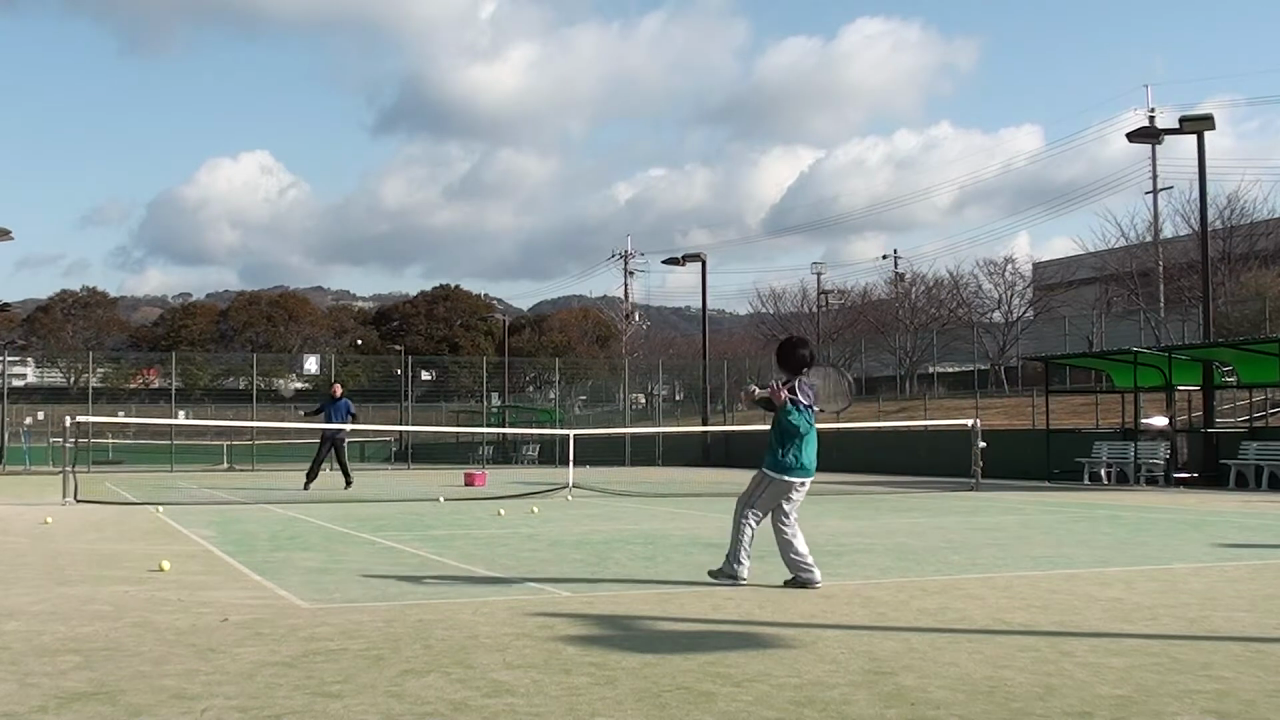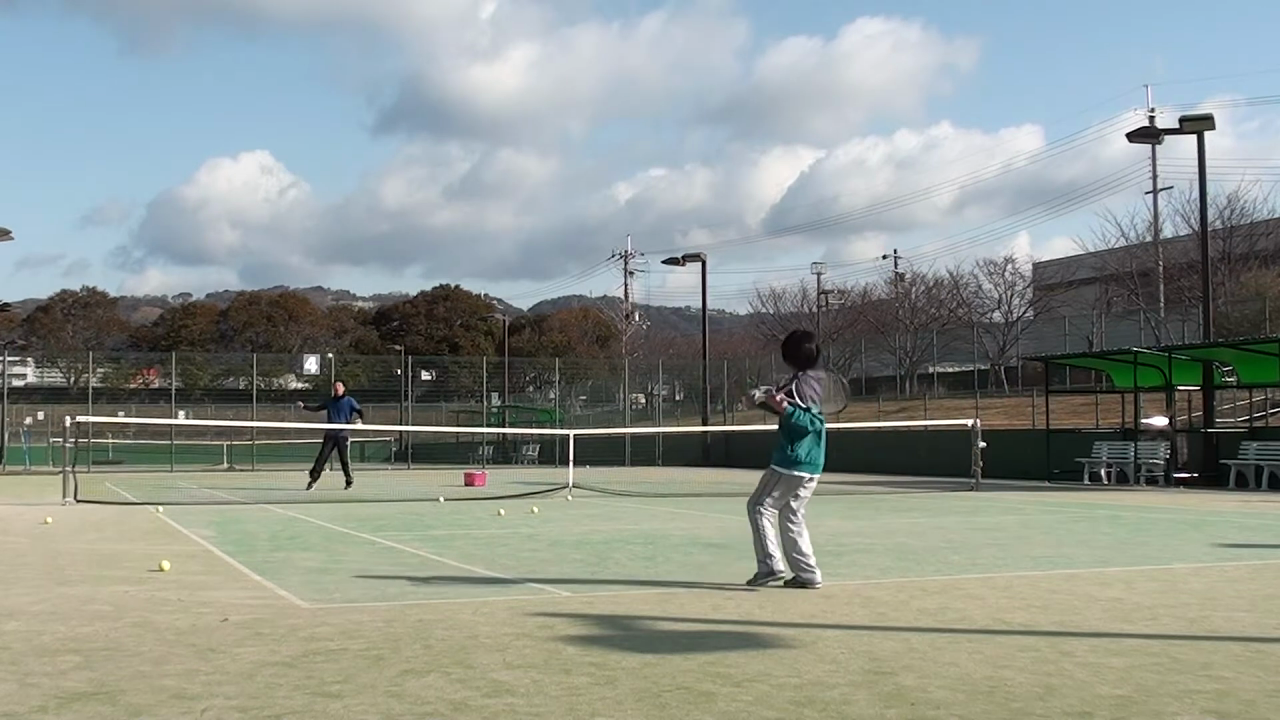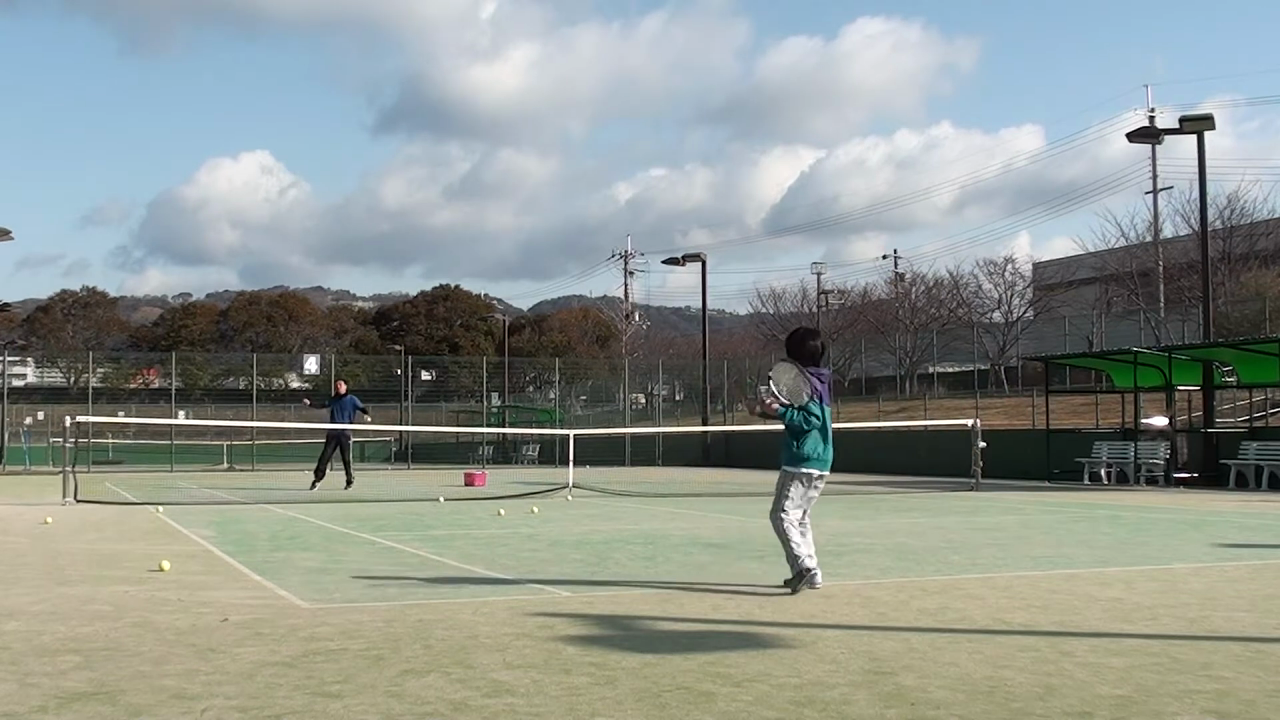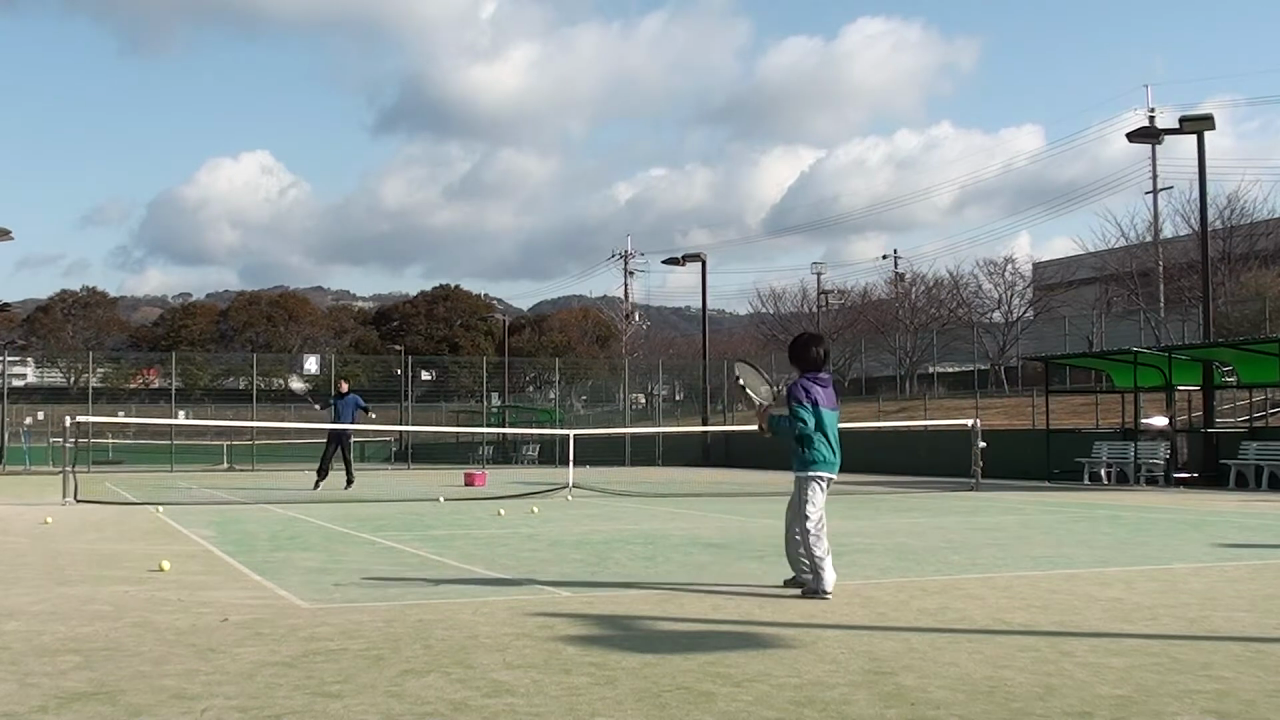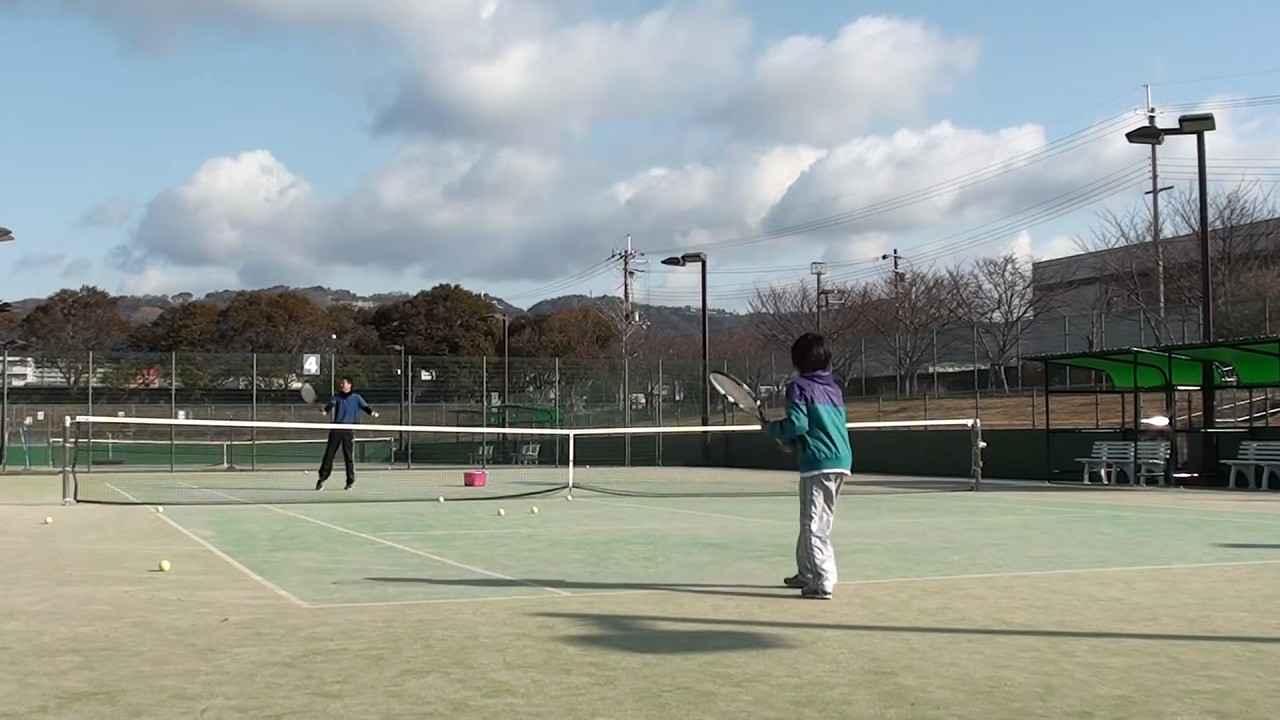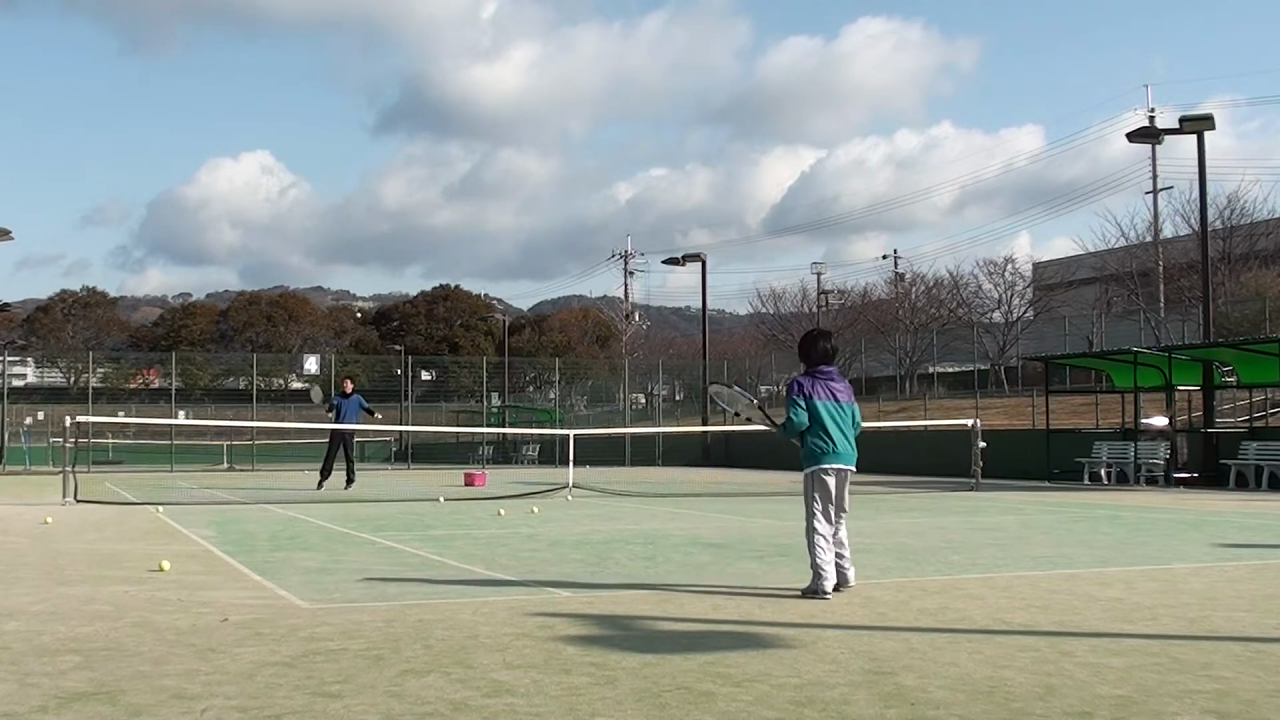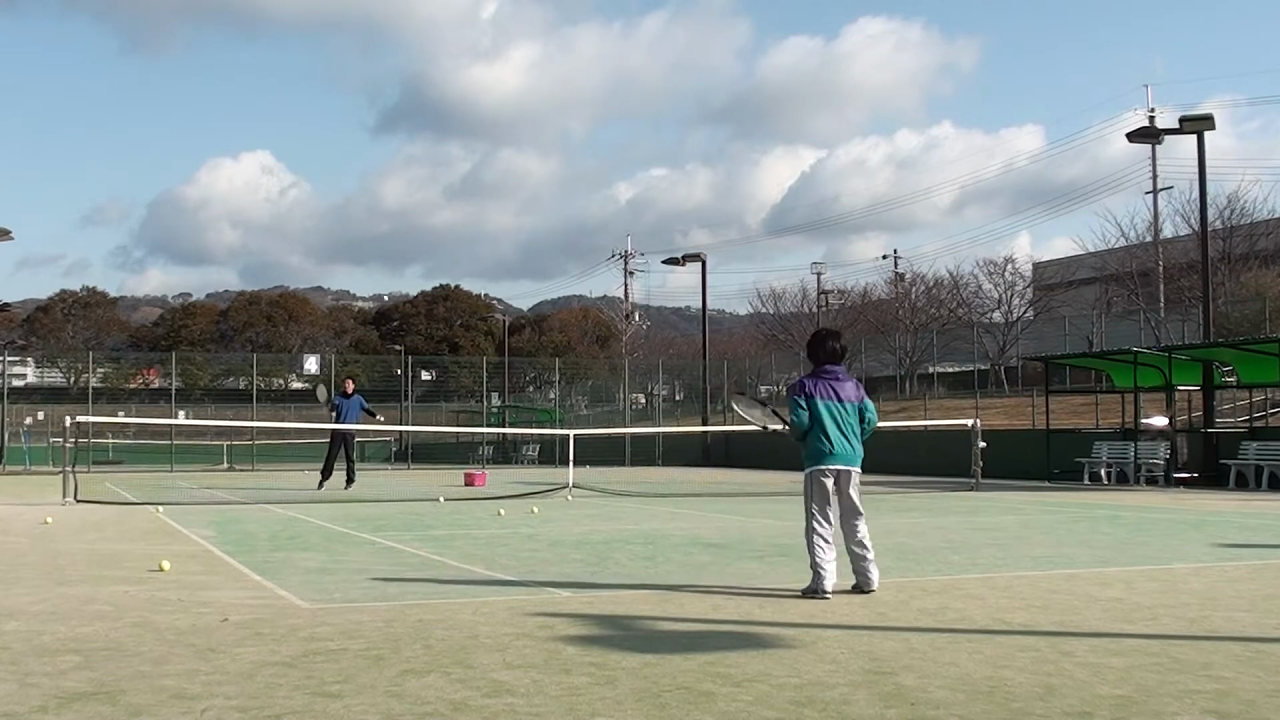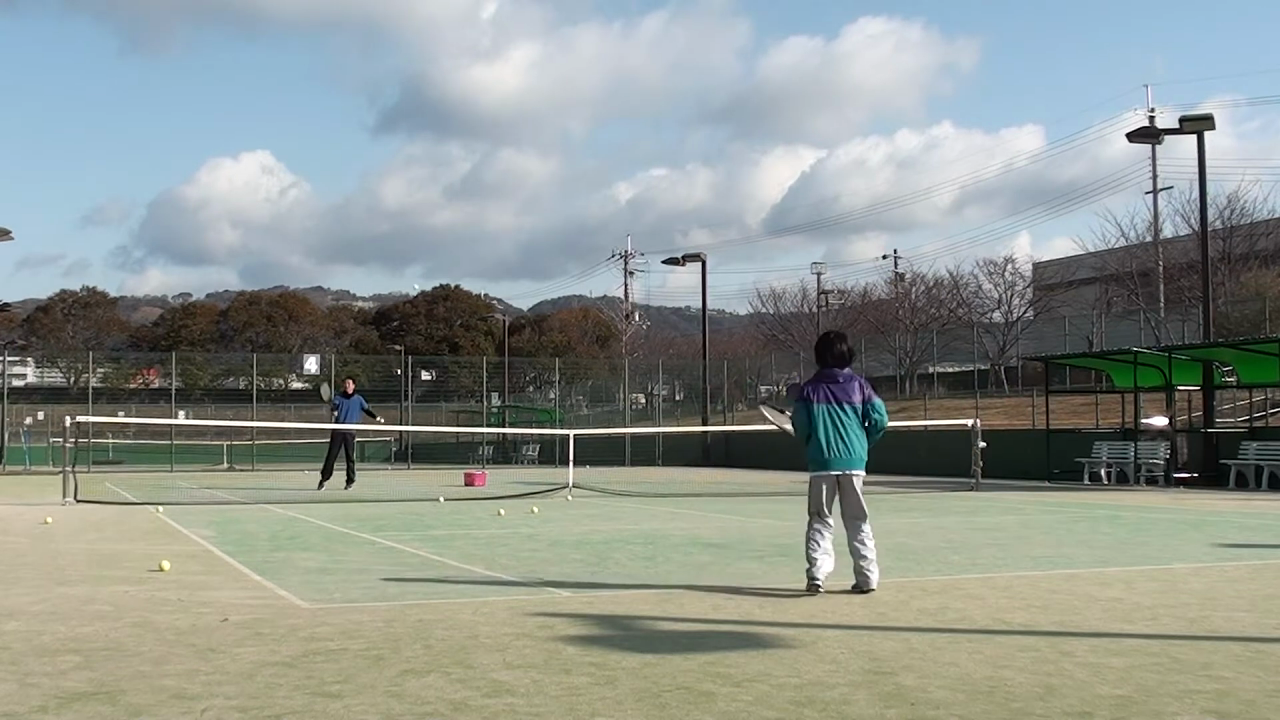
dt=0.1s
person 1, frame 1
left shoulder: (796, 387)
right shoulder: (801, 386)
left elbow: (799, 427)
left wrist: (781, 405)
left hip: (782, 468)
right hip: (801, 470)
left knee: (747, 510)
right knee: (784, 520)
left ankle: (735, 569)
right ankle: (807, 574)
person 1, frame 2
left shoulder: (801, 383)
right shoulder: (809, 383)
left elbow: (810, 423)
left wrist: (785, 409)
right wrist: (766, 402)
left hip: (792, 463)
right hip: (811, 464)
left knee: (760, 507)
right knee: (792, 517)
left ankle: (770, 567)
right ankle: (807, 574)
person 1, frame 3
left shoulder: (806, 382)
right shoulder: (819, 381)
left elbow: (809, 420)
left wrist: (779, 411)
right wrist: (774, 409)
left hip: (801, 460)
right hip: (820, 461)
left knee: (783, 514)
right knee: (798, 516)
left ankle: (805, 568)
right ankle: (806, 572)
person 1, frame 4
left shoulder: (800, 387)
right shoulder: (828, 388)
left elbow: (803, 424)
left wrist: (770, 422)
right wrist: (778, 424)
left hip: (811, 464)
right hip: (830, 463)
left knee: (806, 523)
right knee: (798, 519)
left ankle: (821, 582)
right ankle: (804, 574)
person 1, frame 5
left shoulder: (798, 387)
right shoulder: (834, 388)
left elbow: (797, 425)
left wrist: (776, 430)
left hip: (818, 463)
right hip: (841, 461)
left knee: (814, 524)
right knee: (816, 521)
left ankle: (822, 584)
right ankle: (808, 574)
person 1, frame 6
left shoulder: (799, 384)
right shoulder: (843, 384)
left elbow: (798, 421)
right elbow: (856, 421)
left wrist: (787, 430)
left hip: (817, 459)
right hip: (845, 459)
left knee: (818, 522)
right knee: (837, 519)
left ankle: (822, 584)
right ankle: (843, 574)
person 1, frame 7
left shoulder: (803, 385)
right shoulder: (853, 384)
left elbow: (800, 422)
right elbow: (870, 420)
left wrist: (795, 433)
left hip: (820, 460)
right hip: (850, 459)
left knee: (819, 523)
right knee: (854, 520)
left ankle: (822, 583)
right ankle: (866, 578)
person 1, frame 8
left shoulder: (807, 389)
right shoulder: (860, 385)
left elbow: (800, 428)
right elbow: (880, 419)
left hip: (820, 464)
right hip: (852, 462)
left knee: (821, 521)
right knee: (858, 521)
left ankle: (816, 574)
right ankle: (866, 578)
